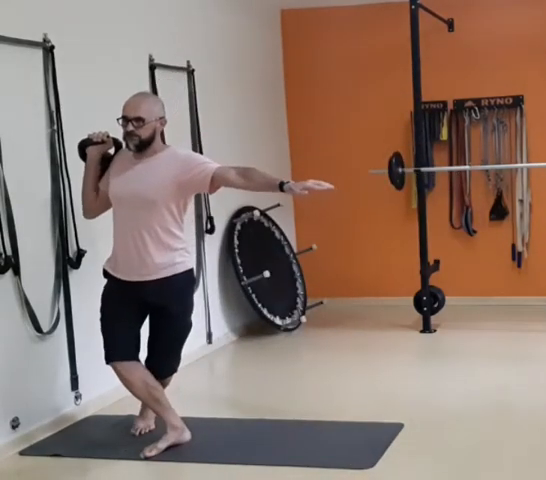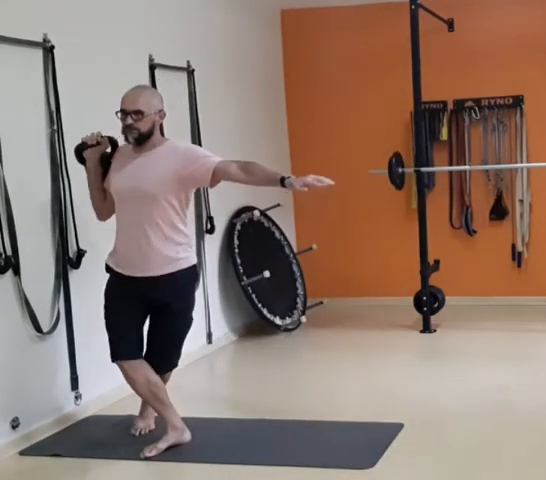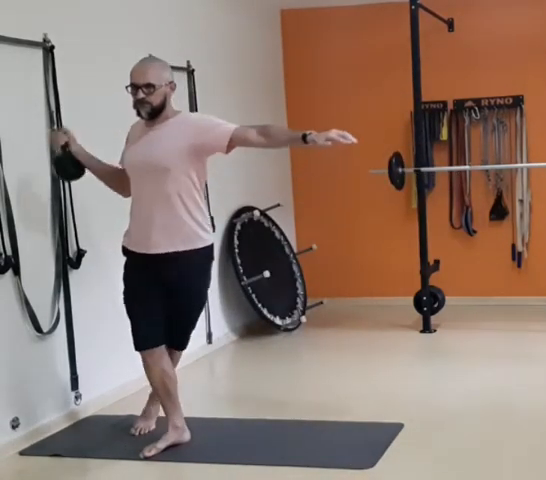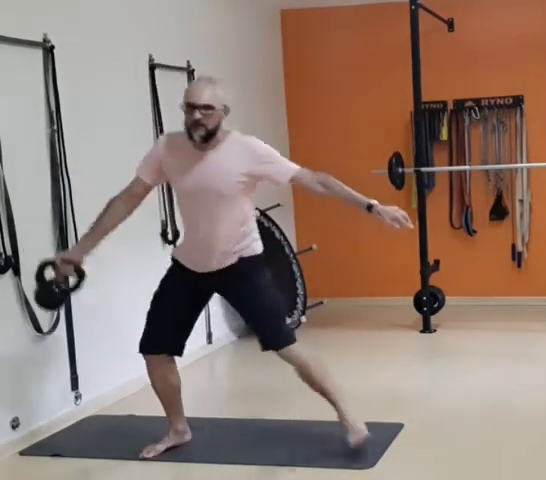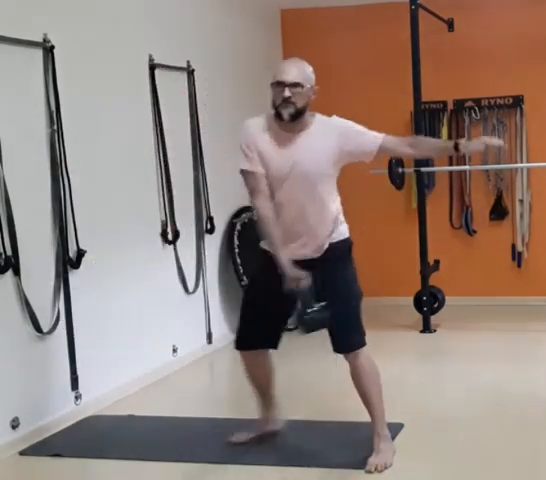
dt=0.4s
person 1, frame 1
left shoulder: (181, 162)
right shoulder: (119, 162)
left elbow: (236, 175)
right elbow: (90, 209)
left wrist: (285, 185)
right wrist: (92, 160)
left hip: (170, 278)
right hip: (122, 280)
left knee: (162, 364)
right knee: (121, 359)
left ankle: (150, 408)
right ankle: (174, 426)
person 1, frame 2
left shoulder: (182, 156)
right shoulder: (120, 157)
left elbow: (237, 170)
right elbow: (103, 210)
left wrist: (287, 180)
right wrist: (92, 161)
left hip: (173, 274)
right hip: (124, 275)
left knee: (162, 360)
right knee: (126, 358)
left ankle: (150, 406)
right ankle: (175, 426)
person 1, frame 3
left shoulder: (195, 126)
right shoulder: (135, 132)
left elbow: (255, 135)
left wrist: (308, 137)
right wrist: (78, 152)
left hip: (189, 253)
right hip: (141, 255)
left knee: (174, 343)
right knee: (151, 345)
left ankle: (156, 401)
right ankle: (177, 426)
person 1, frame 4
left shoulder: (248, 150)
right shoulder: (167, 148)
left elbow: (313, 180)
right elbow: (128, 199)
left wrist: (373, 206)
right wrist: (82, 247)
left hip: (241, 263)
right hip: (189, 265)
left knee: (284, 346)
right knee: (154, 351)
left ankle: (345, 415)
right ankle: (178, 429)
person 1, frame 5
left shoulder: (337, 130)
right shoulder: (253, 132)
left elbow: (401, 145)
right elbow: (261, 200)
left wrist: (459, 145)
right wrist: (283, 260)
left hip: (330, 250)
right hip: (276, 253)
left knee: (352, 348)
right knee: (250, 342)
left ankle: (381, 435)
right ankle: (268, 417)
